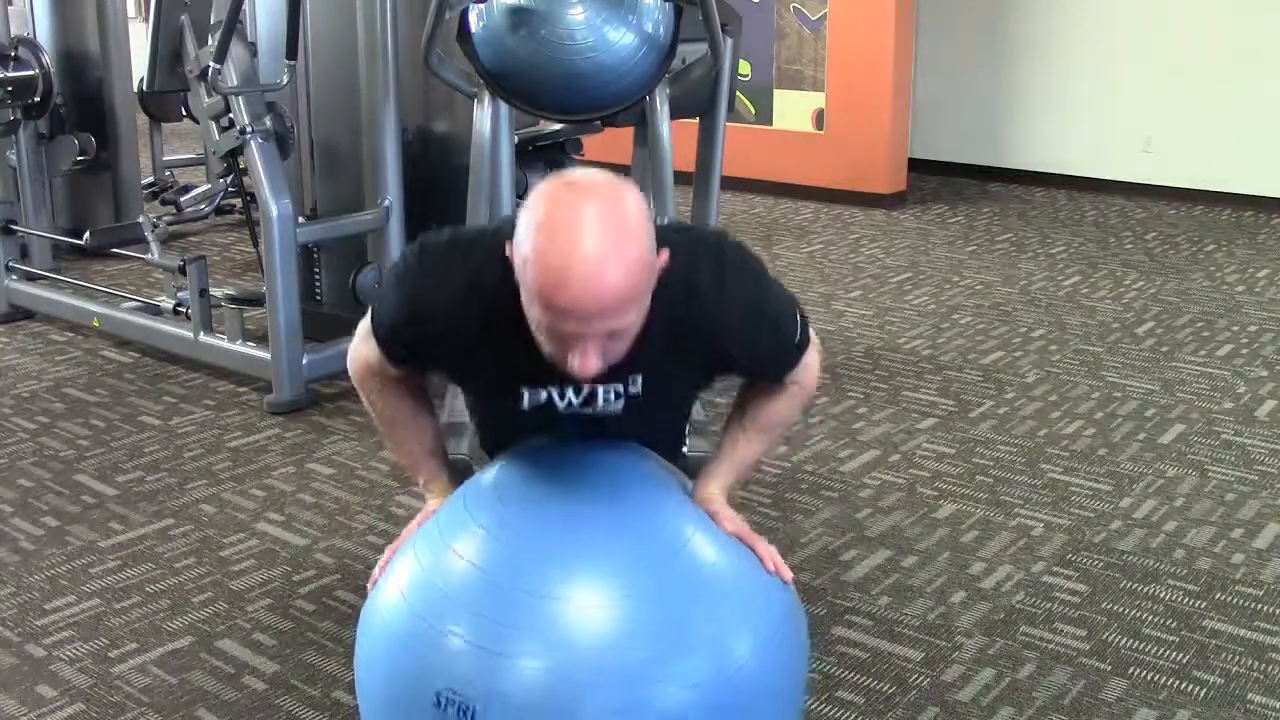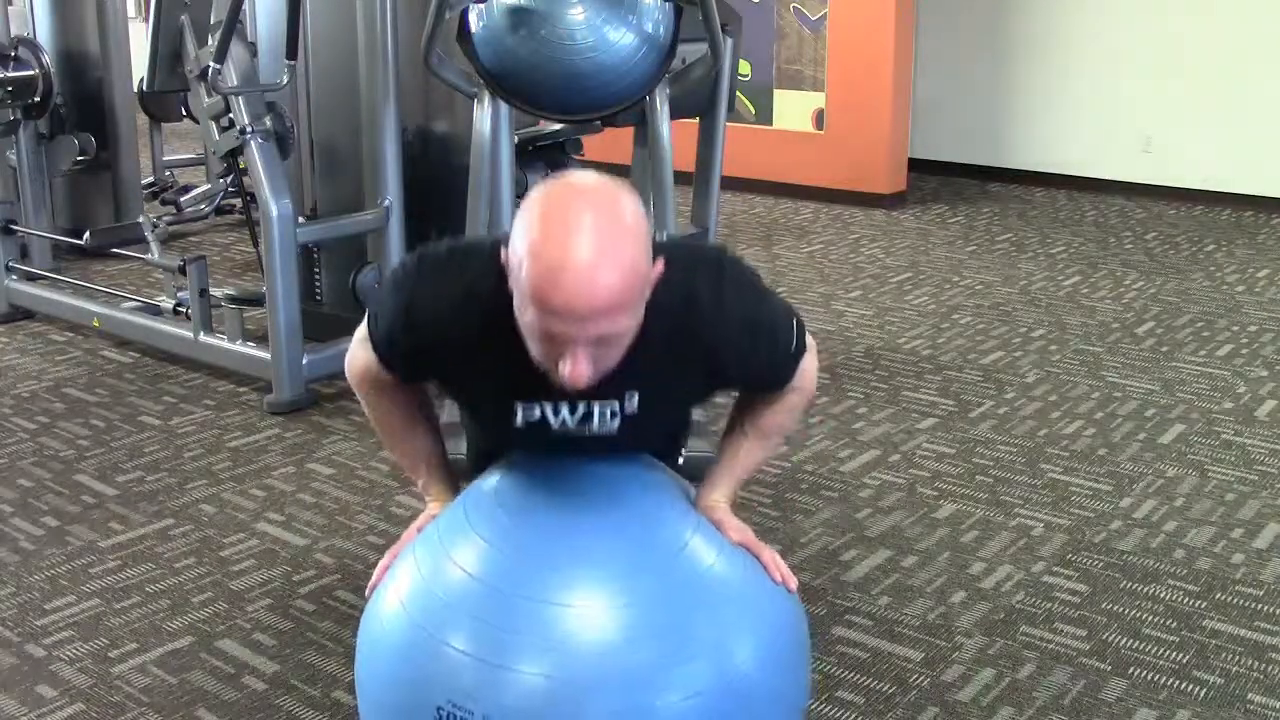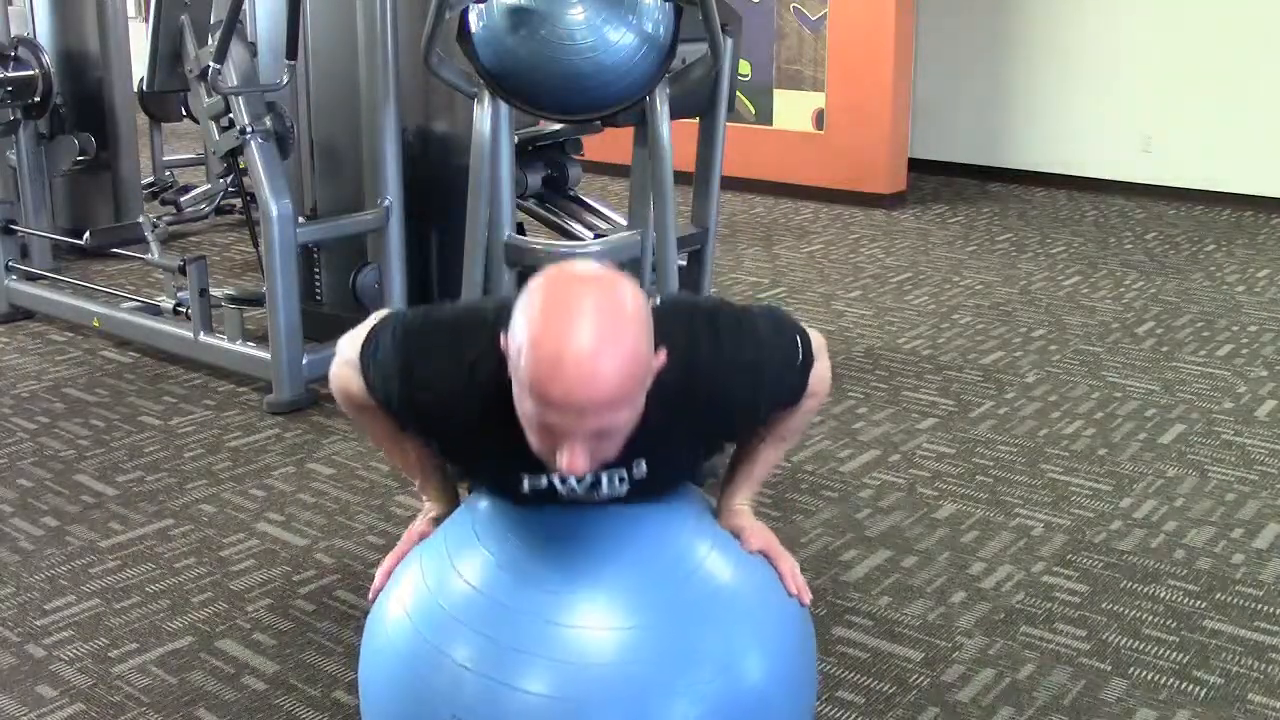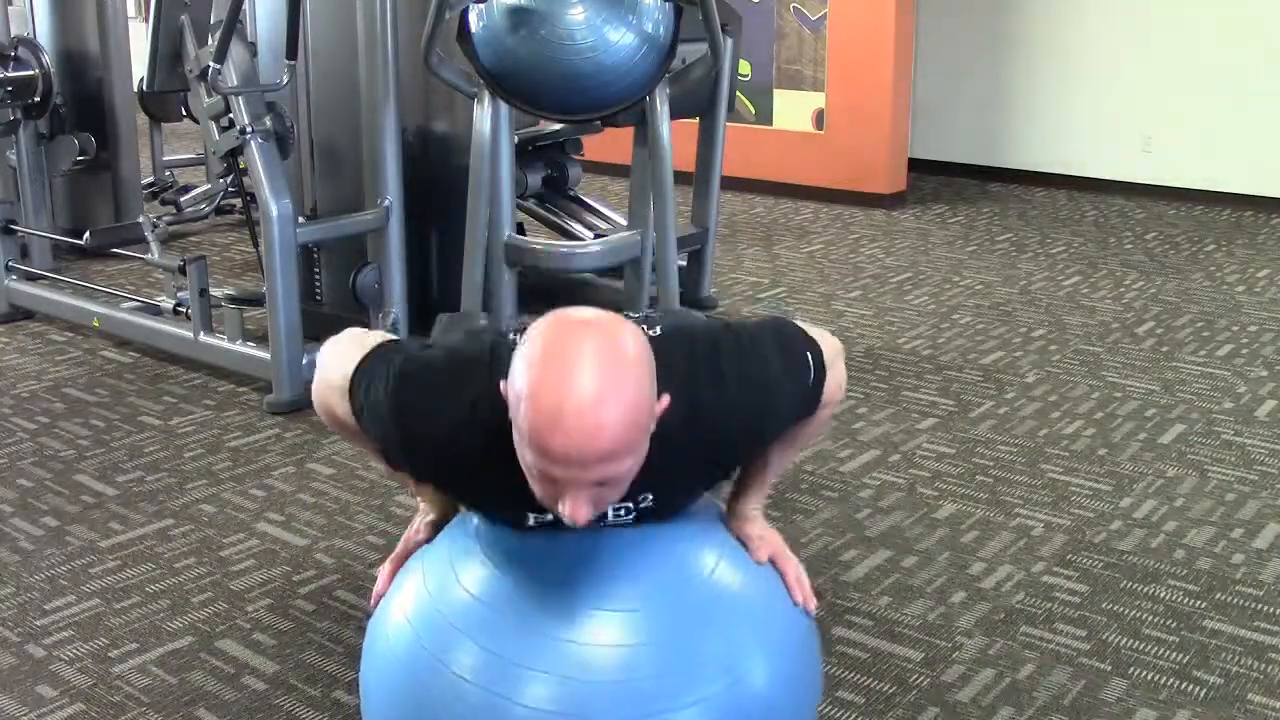
dt=0.2s
person 1, frame 1
left shoulder: (717, 283)
right shoulder: (441, 282)
left elbow: (795, 374)
right elbow: (374, 366)
left wrist: (712, 490)
right wrist: (439, 493)
person 1, frame 2
left shoulder: (716, 300)
right shoulder: (438, 297)
left elbow: (794, 377)
right elbow: (369, 368)
left wrist: (713, 496)
right wrist: (439, 495)
person 1, frame 3
left shoulder: (719, 359)
right shoulder: (441, 364)
left elbow: (812, 376)
right elbow: (349, 366)
left wrist: (735, 502)
right wrist: (437, 496)
person 1, frame 4
left shoulder: (726, 389)
right shoulder: (439, 400)
left elbow: (827, 364)
right elbow: (333, 367)
left wrist: (746, 509)
right wrist: (436, 500)
